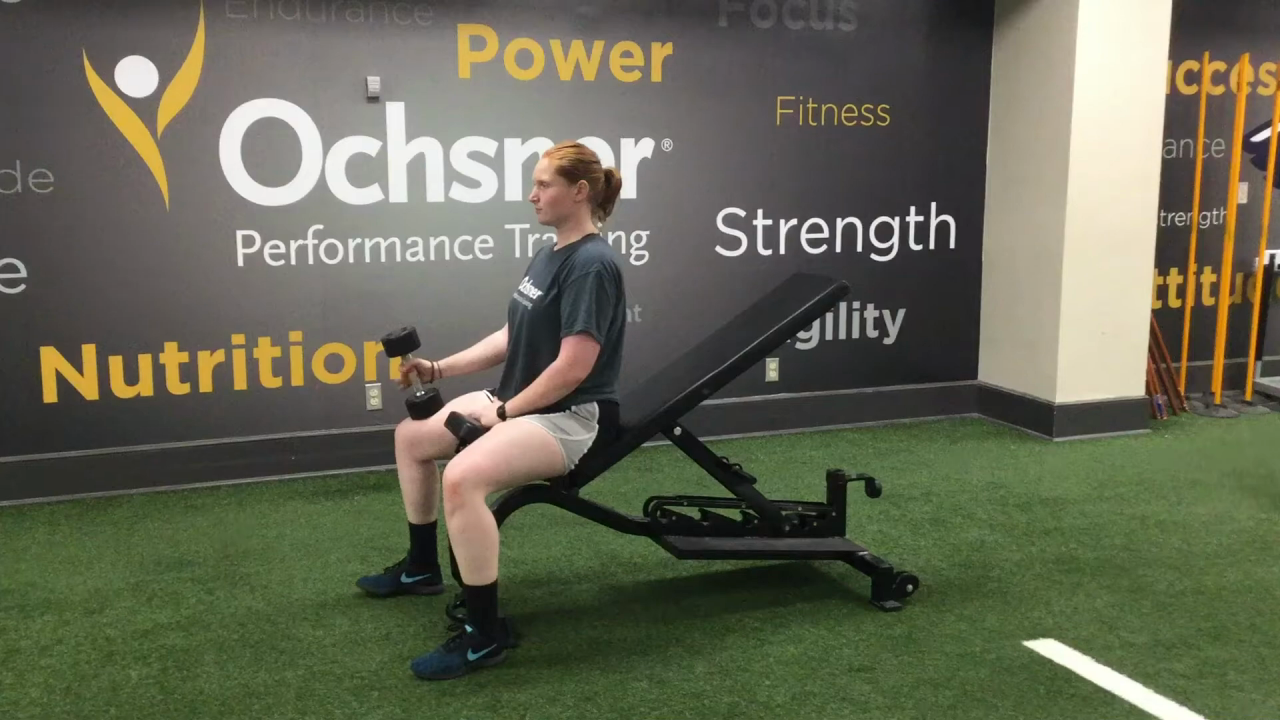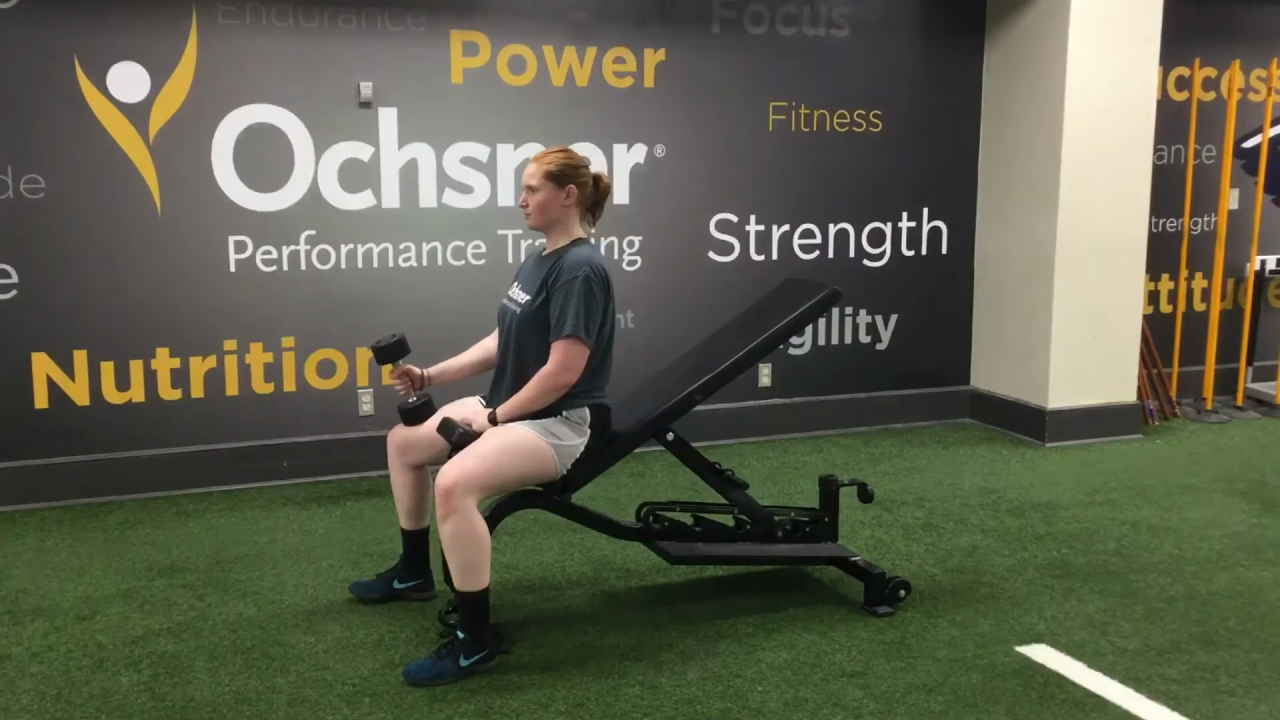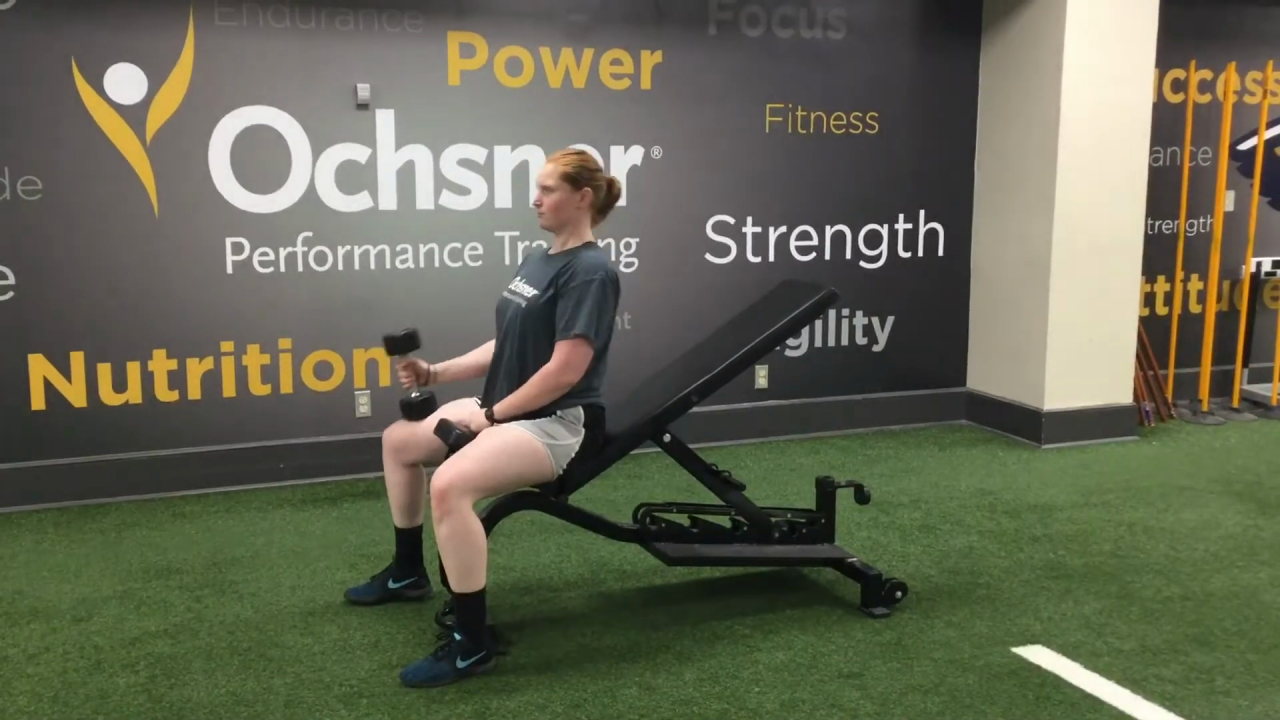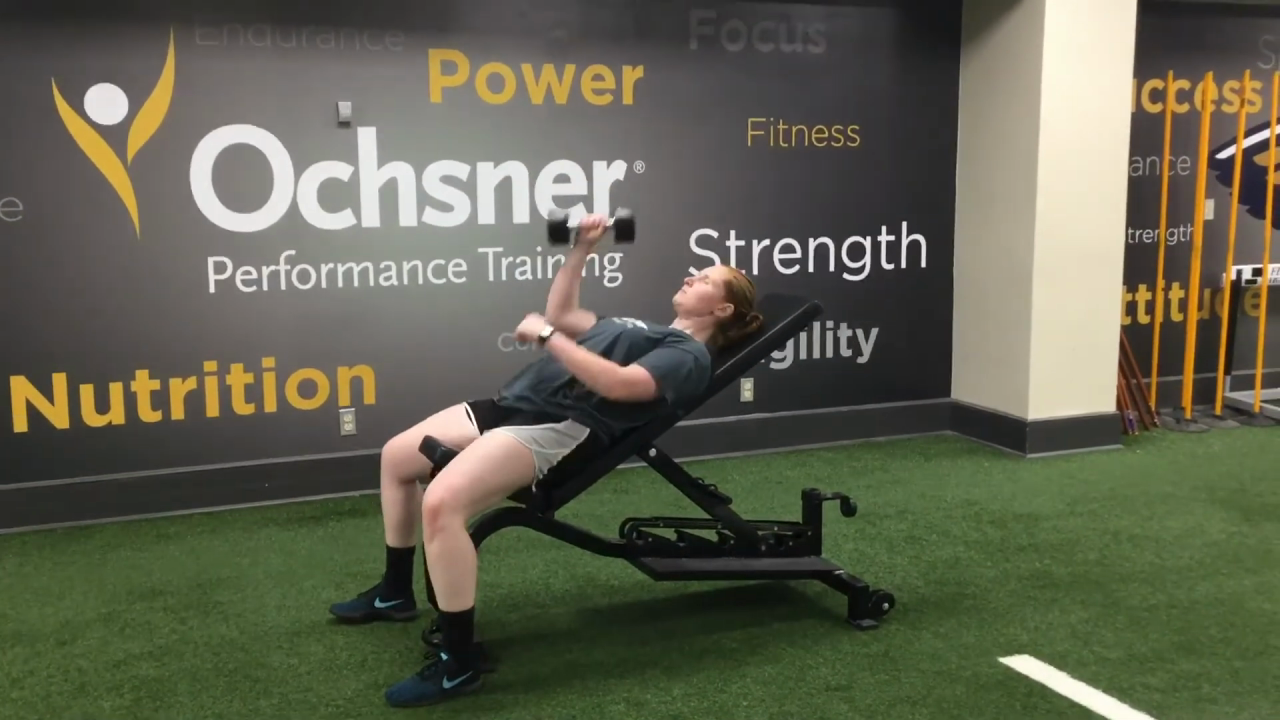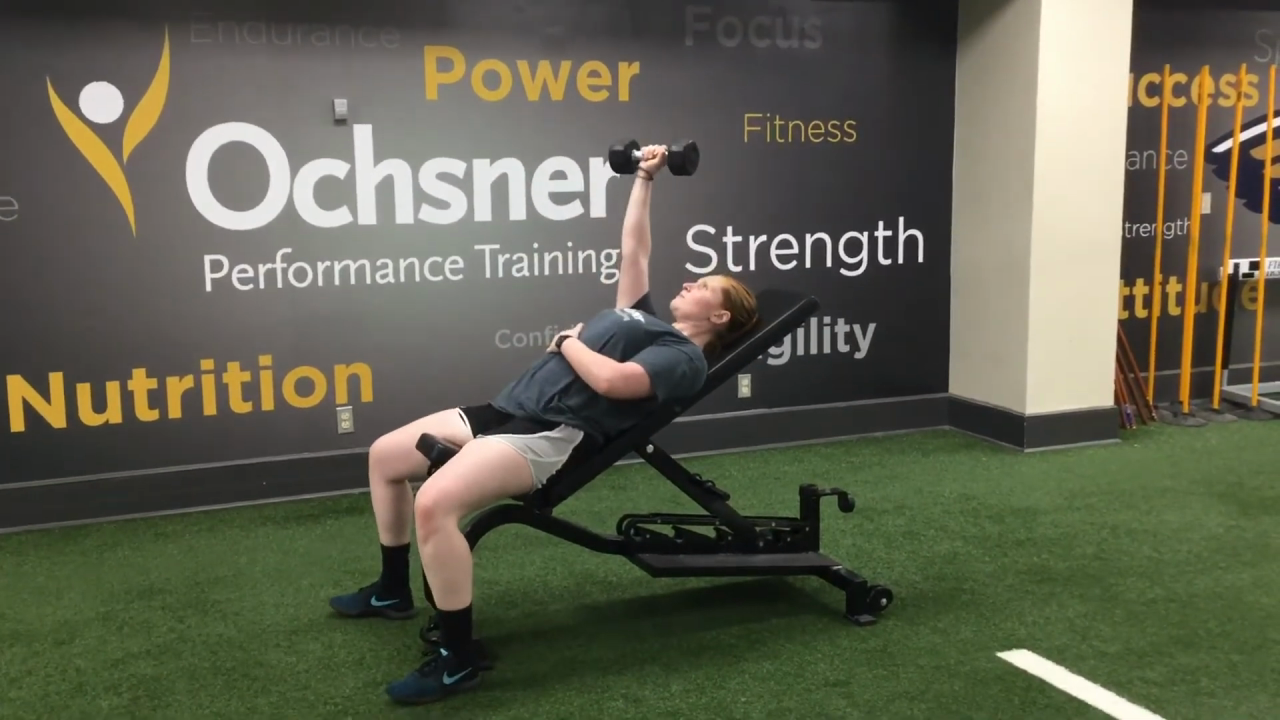
dt=1s
person 1, frame 1
left shoulder: (591, 265)
right shoulder: (549, 255)
left elbow: (573, 368)
right elbow: (511, 338)
left wrist: (505, 412)
right wrist: (439, 368)
left hip: (570, 415)
right hip: (520, 400)
left knee: (463, 477)
right knee: (411, 436)
left ankle: (484, 635)
right ankle: (422, 566)
person 1, frame 2
left shoulder: (579, 268)
right shoulder: (538, 260)
left elbow: (563, 372)
right elbow: (501, 343)
left wrist: (496, 418)
right wrist: (429, 376)
left hip: (561, 421)
right hip: (511, 406)
left knee: (454, 484)
right knee: (403, 442)
left ankle: (475, 642)
right ankle: (414, 572)
person 1, frame 3
left shoulder: (590, 271)
right shoulder: (538, 260)
left elbow: (565, 370)
left wrist: (493, 415)
right wrist: (435, 372)
left hip: (558, 421)
right hip: (507, 406)
left knee: (450, 485)
right knee: (398, 440)
left ankle: (471, 643)
right ankle: (408, 571)
person 1, frame 4
left shoulder: (689, 357)
right shoulder: (650, 333)
left elbow: (617, 383)
right elbow: (559, 314)
left wrist: (545, 337)
right wrist: (579, 251)
left hip: (556, 427)
right hip: (513, 405)
left knee: (440, 504)
right knee: (395, 458)
left ankle: (458, 663)
right ankle: (395, 591)
person 1, frame 5
left shoulder: (683, 358)
right shoulder: (643, 320)
left elbow: (609, 379)
right elbow: (634, 249)
left wrist: (568, 341)
right wrist: (644, 178)
left hip: (552, 434)
right hip: (508, 410)
left knee: (434, 504)
right knee: (384, 456)
left ankle: (458, 658)
right ankle: (393, 589)
